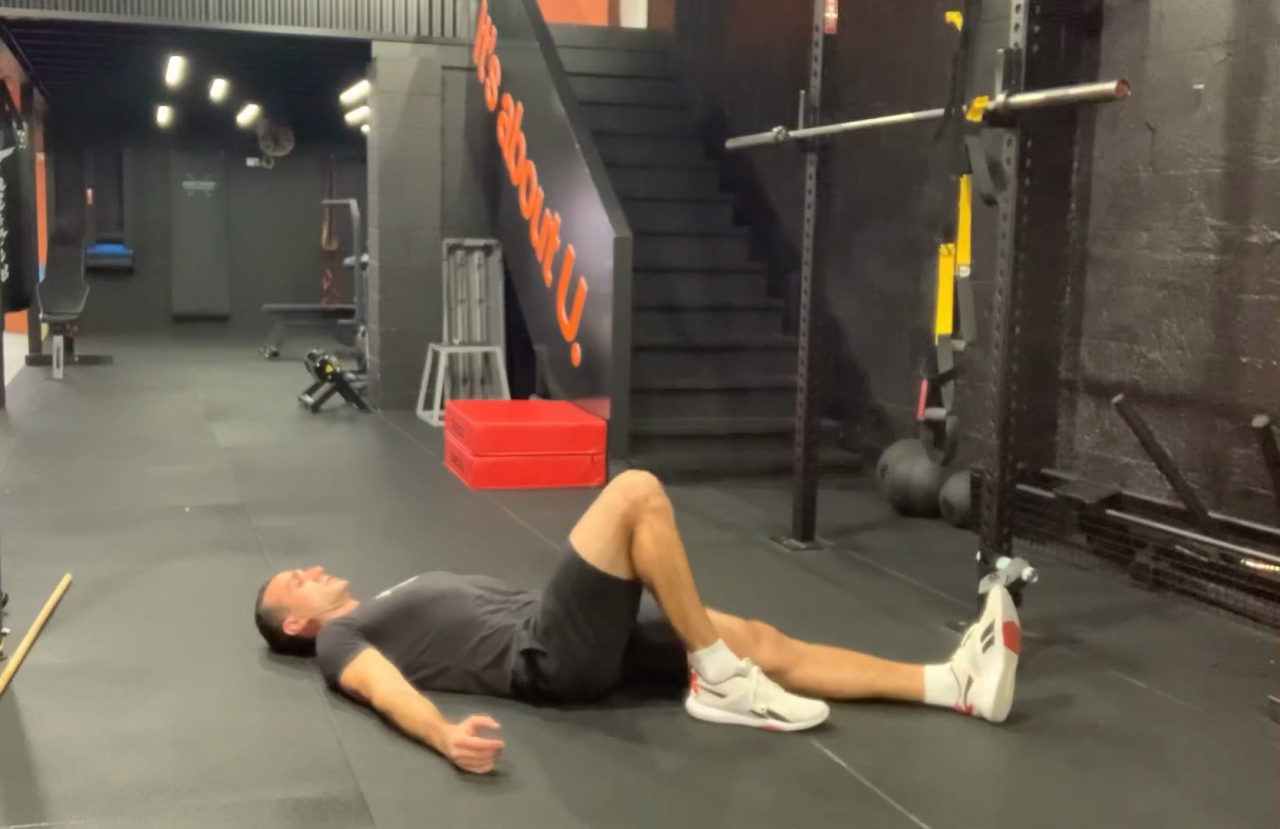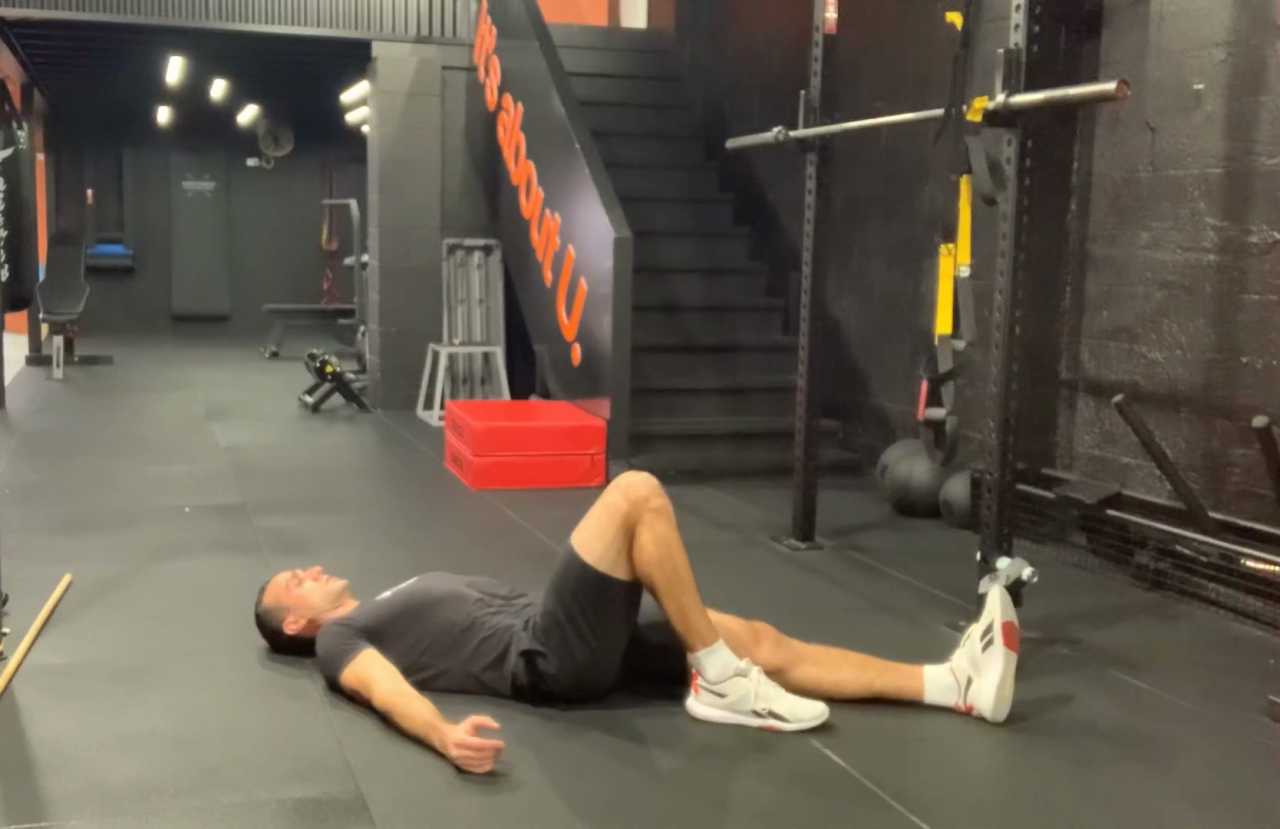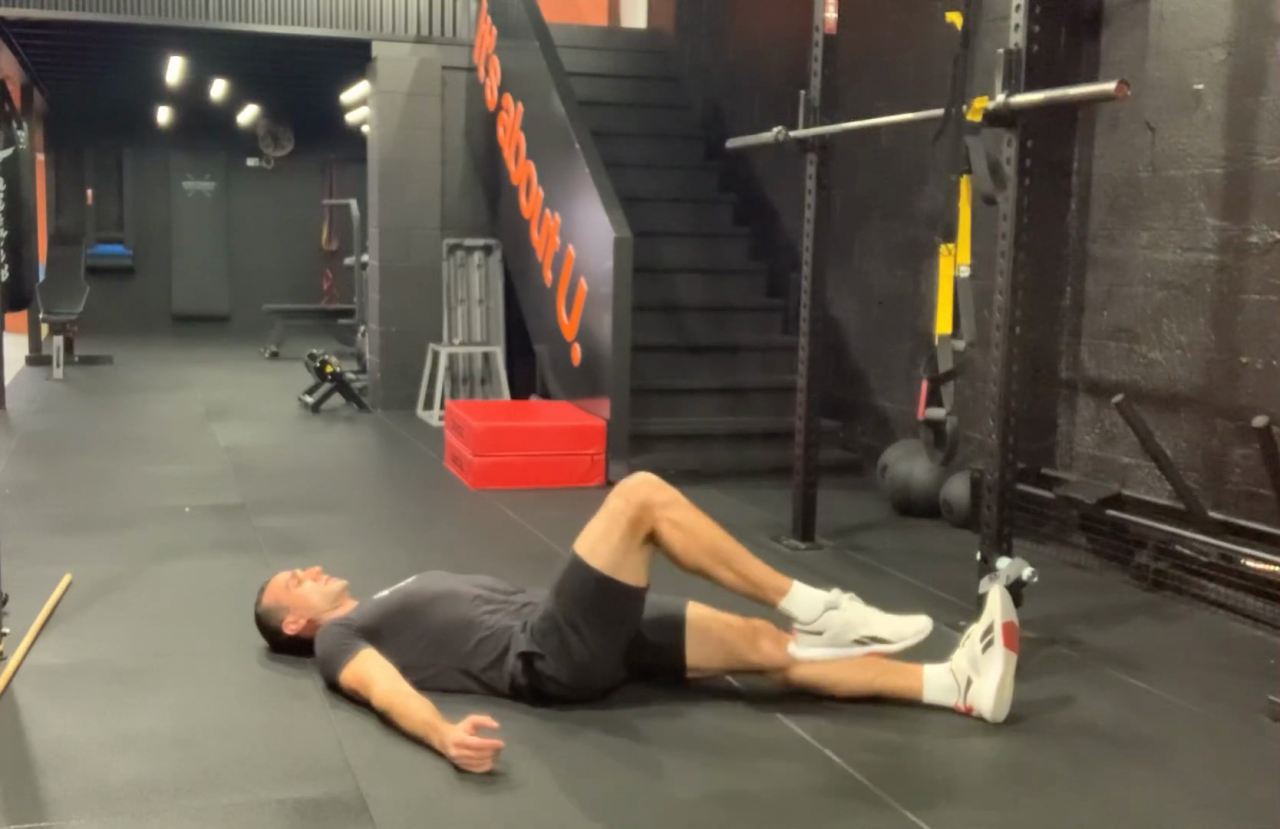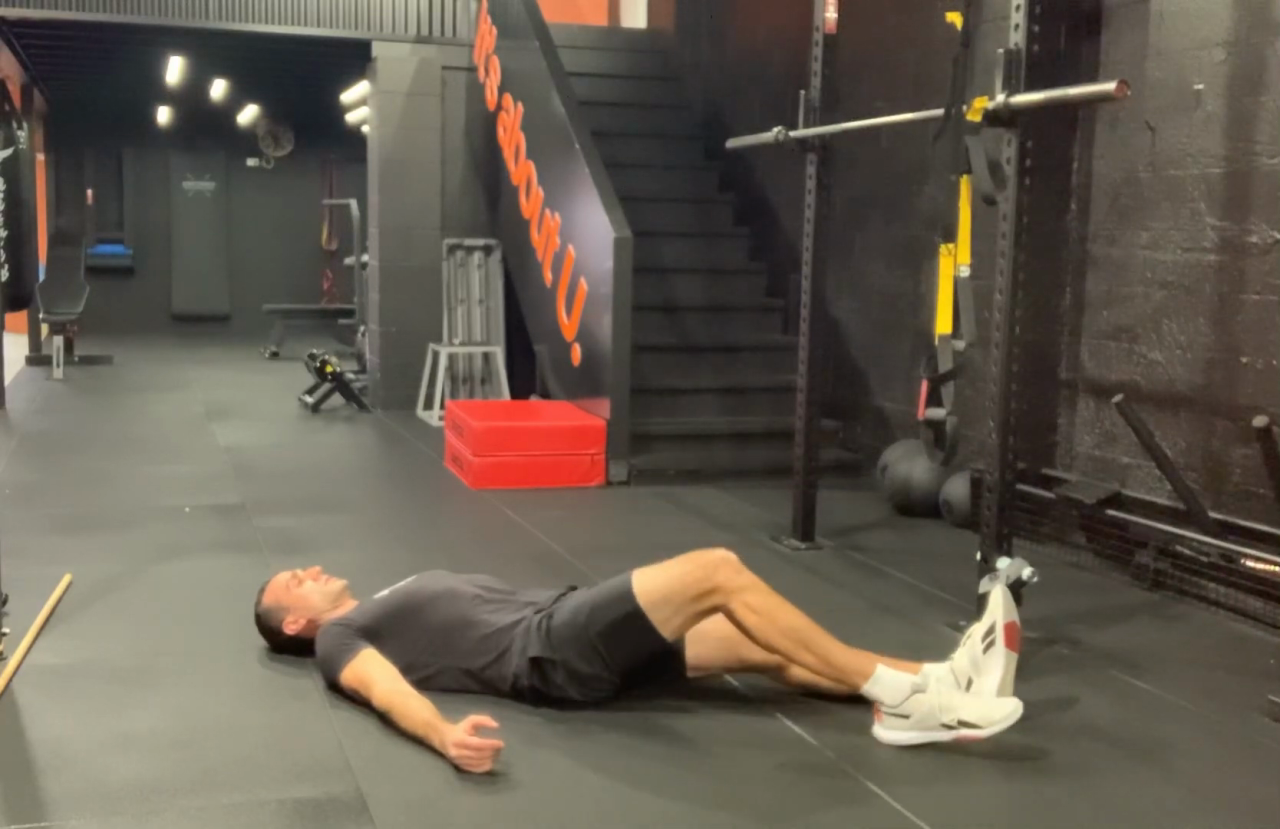
dt=0.7s
person 1, frame 1
left shoulder: (390, 606)
right shoulder: (340, 640)
right elbow: (386, 689)
right wrist: (444, 734)
left hip: (580, 637)
right hip: (550, 657)
left knee: (758, 640)
right knee: (636, 489)
left ankle: (955, 683)
right ankle: (722, 682)
person 1, frame 2
left shoulder: (393, 604)
right shoulder: (340, 641)
right elbow: (387, 688)
right wrist: (444, 735)
left hip: (571, 636)
right hip: (550, 658)
left knee: (762, 643)
right knee: (636, 493)
left ankle: (958, 684)
right ankle: (719, 682)
person 1, frame 3
left shoulder: (390, 603)
right shoulder: (339, 640)
right elbow: (385, 688)
right wrist: (444, 734)
left hip: (574, 633)
right hip: (551, 656)
left knee: (759, 642)
right knee: (642, 493)
left ankle: (957, 684)
right ankle: (815, 615)
person 1, frame 4
left shoulder: (387, 609)
right shoulder: (341, 641)
right elbow: (385, 689)
right wrist: (443, 734)
left hip: (562, 620)
right hip: (554, 656)
left knee: (760, 646)
right knee: (717, 571)
left ankle: (943, 678)
right ankle: (902, 700)
